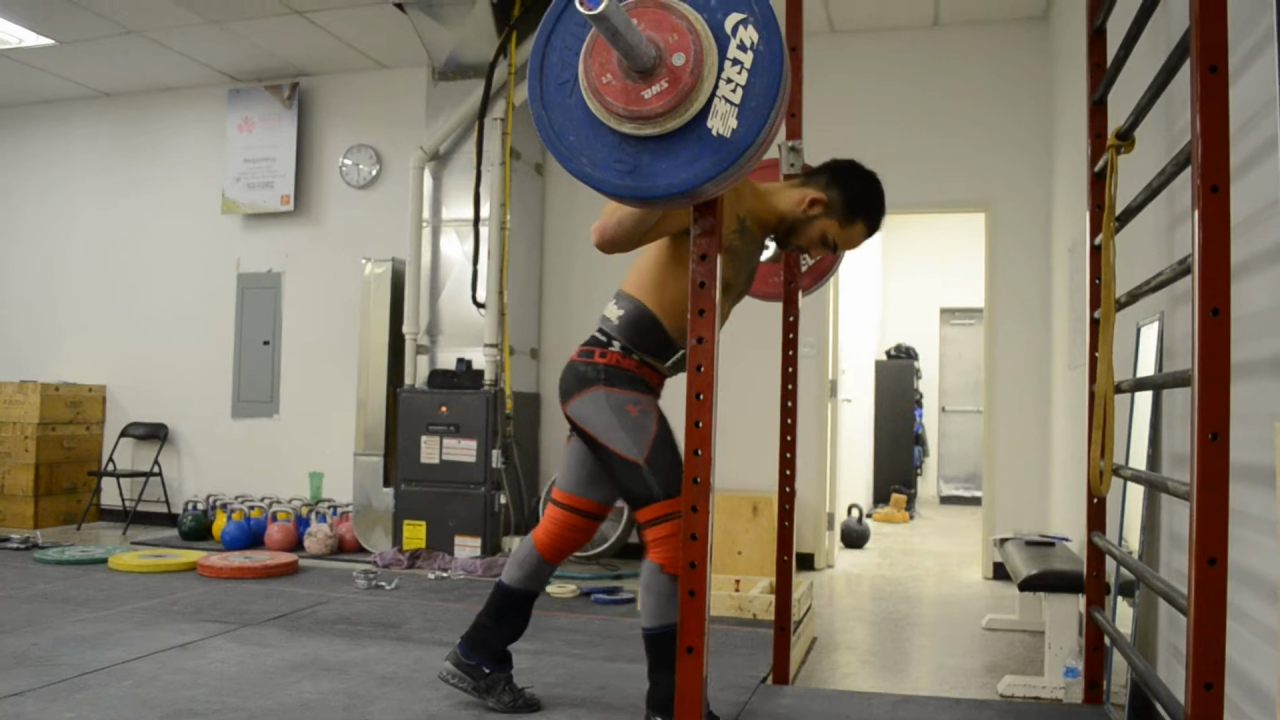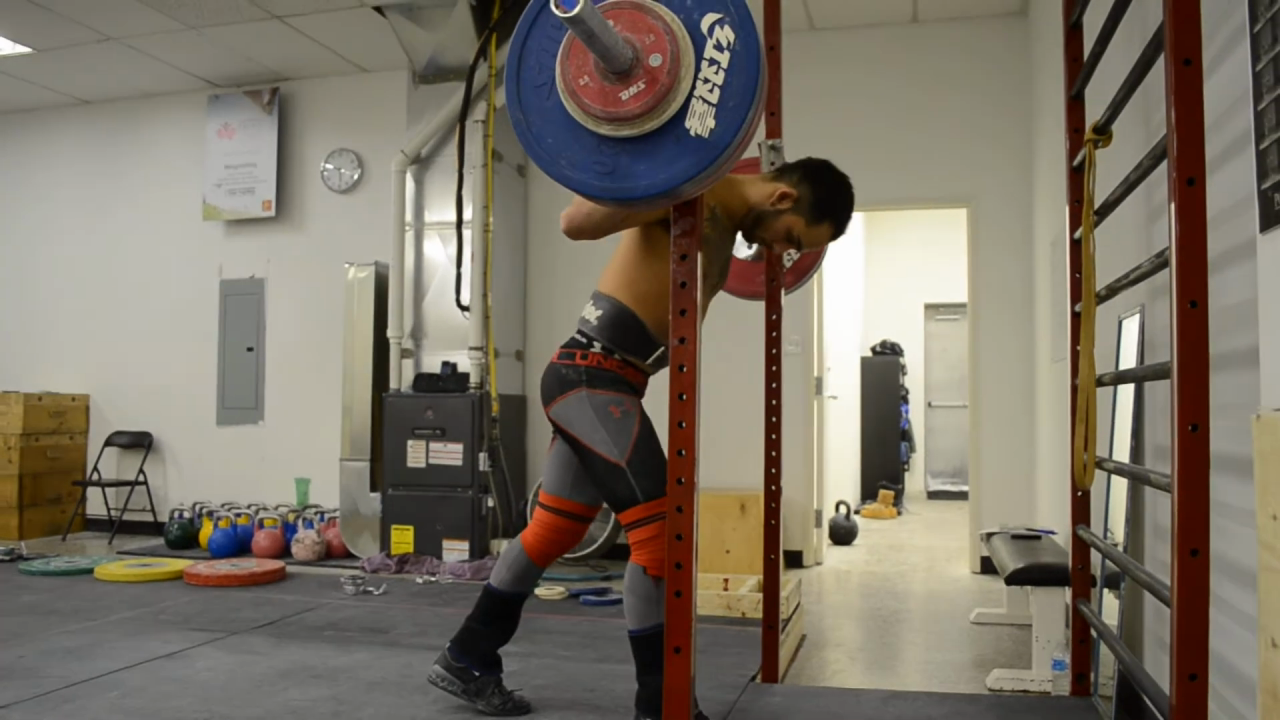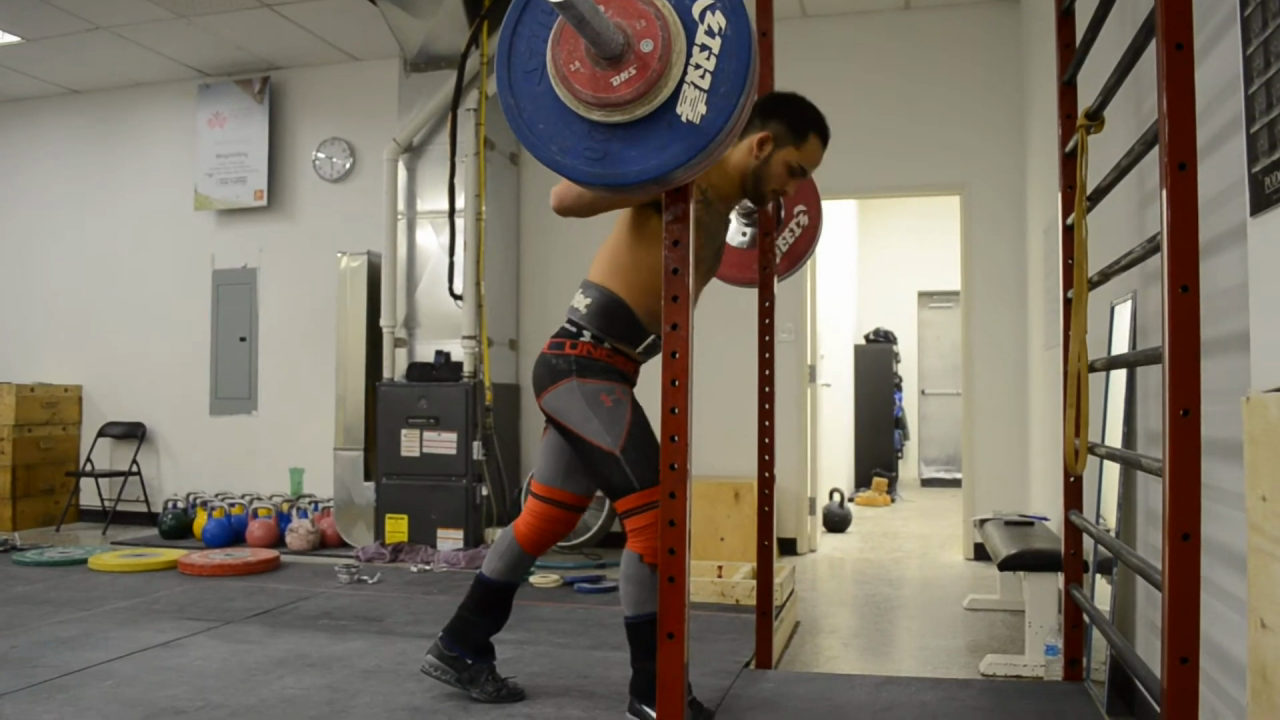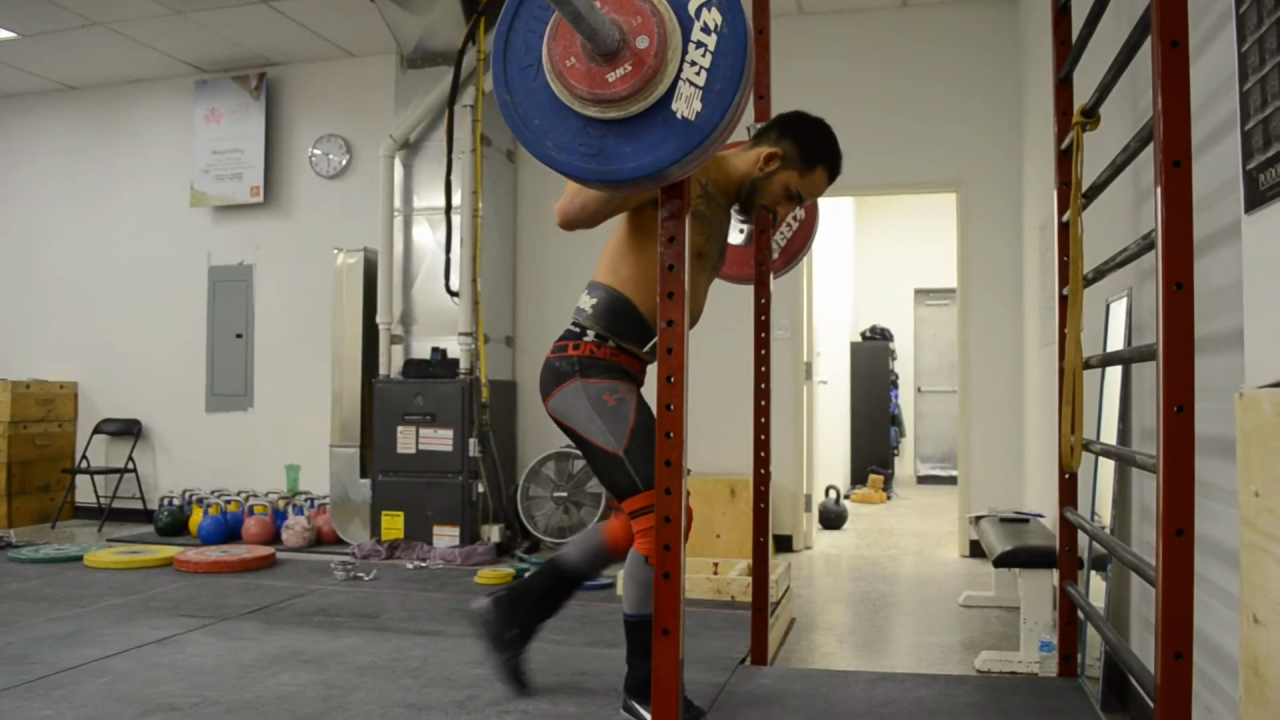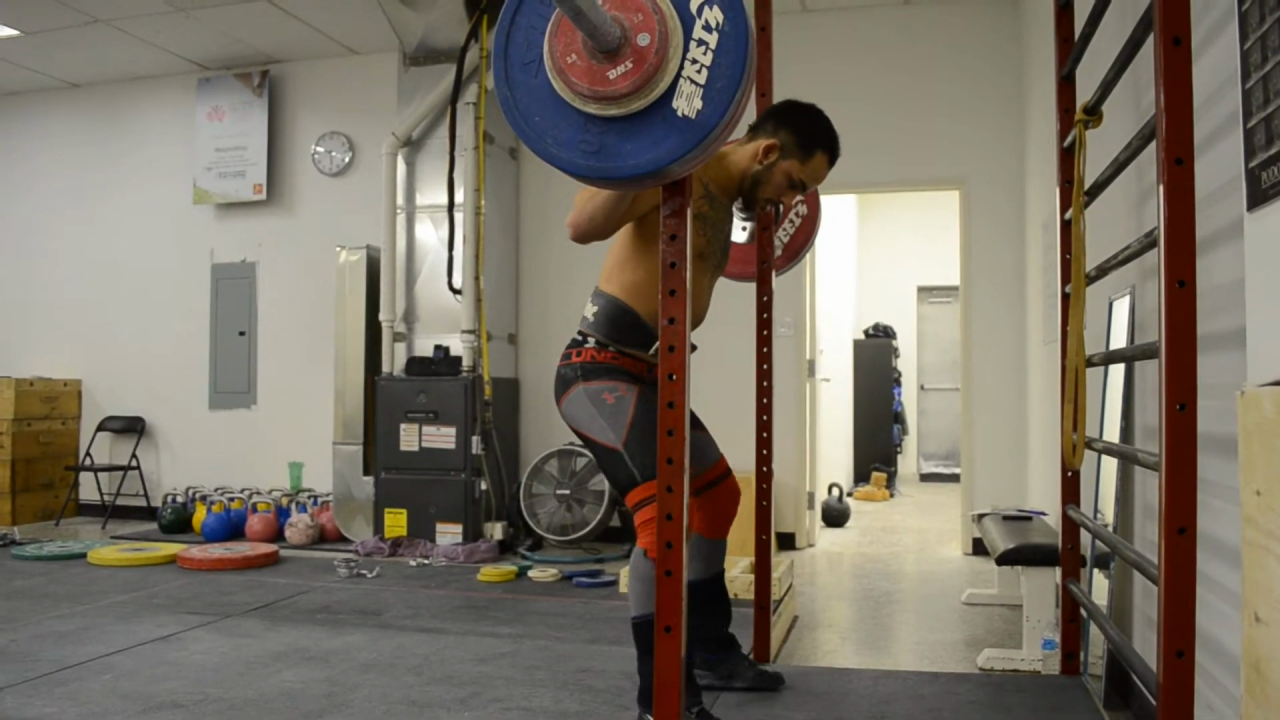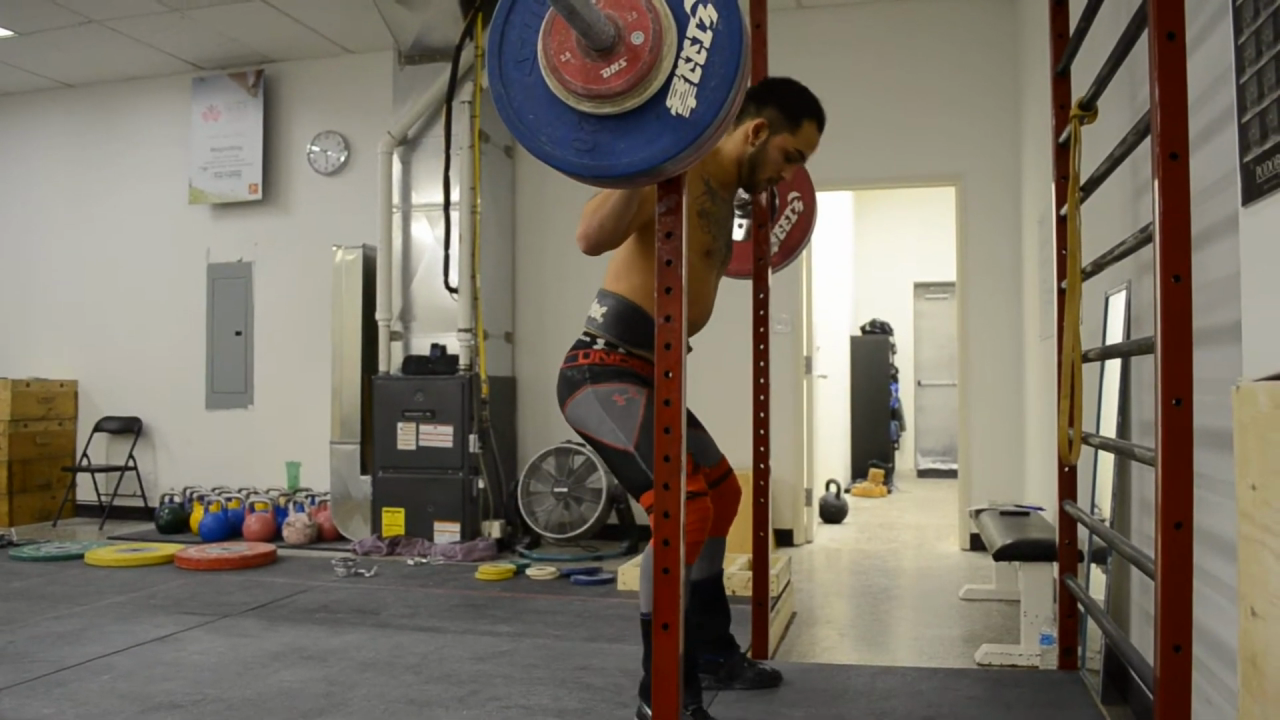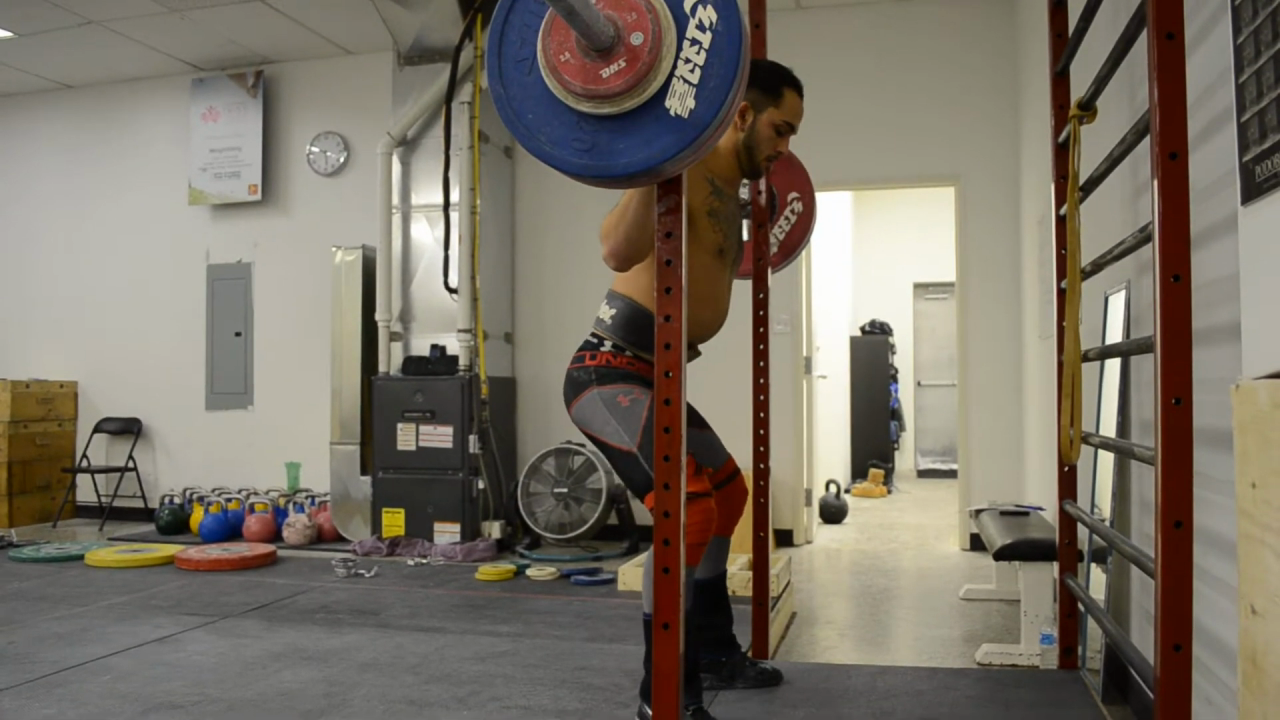
dt=0.7s
person 1, frame 1
left shoulder: (751, 226)
right shoulder: (718, 196)
right elbow: (608, 235)
left hip: (617, 378)
right hip: (608, 374)
left knee: (565, 527)
right knee: (675, 528)
left ankle: (476, 657)
person 1, frame 2
left shoulder: (722, 219)
right elbow: (576, 221)
left hip: (599, 380)
right hip: (591, 376)
left knee: (555, 528)
right knee: (658, 530)
left ankle: (467, 660)
person 1, frame 3
left shoulder: (717, 201)
right elbow: (565, 199)
left hip: (591, 368)
right hip: (581, 364)
left knee: (547, 519)
right knee: (654, 514)
left ankle: (459, 650)
person 1, frame 4
left shoulder: (719, 201)
right shoulder: (682, 169)
right elbow: (570, 211)
left hip: (606, 369)
right hip: (589, 364)
left knee: (641, 521)
right knee: (660, 517)
left ankle: (513, 613)
person 1, frame 5
left shoulder: (721, 197)
right elbow: (582, 224)
left wrist: (757, 219)
left hip: (638, 371)
right hip: (599, 370)
left knee: (717, 495)
right knee: (667, 512)
left ankle: (711, 652)
person 1, frame 6
left shoulder: (722, 191)
right shoulder: (680, 168)
right elbow: (592, 235)
left hip: (641, 373)
right hip: (603, 370)
left knee: (718, 495)
right knee: (683, 508)
left ankle: (710, 653)
person 1, frame 7
left shoulder: (726, 189)
right shoulder: (685, 169)
right elbow: (618, 250)
left wrist: (747, 214)
left hip: (648, 375)
right hip: (609, 372)
left knee: (725, 493)
right knee: (689, 507)
left ankle: (714, 653)
